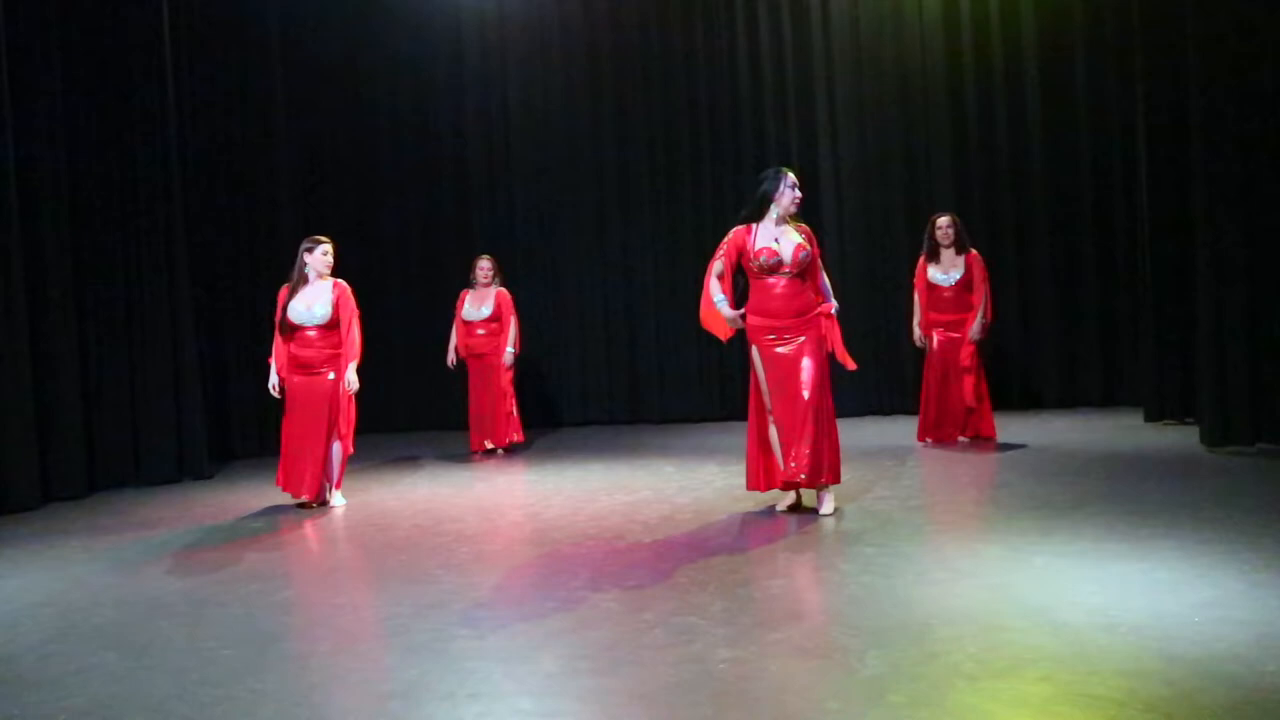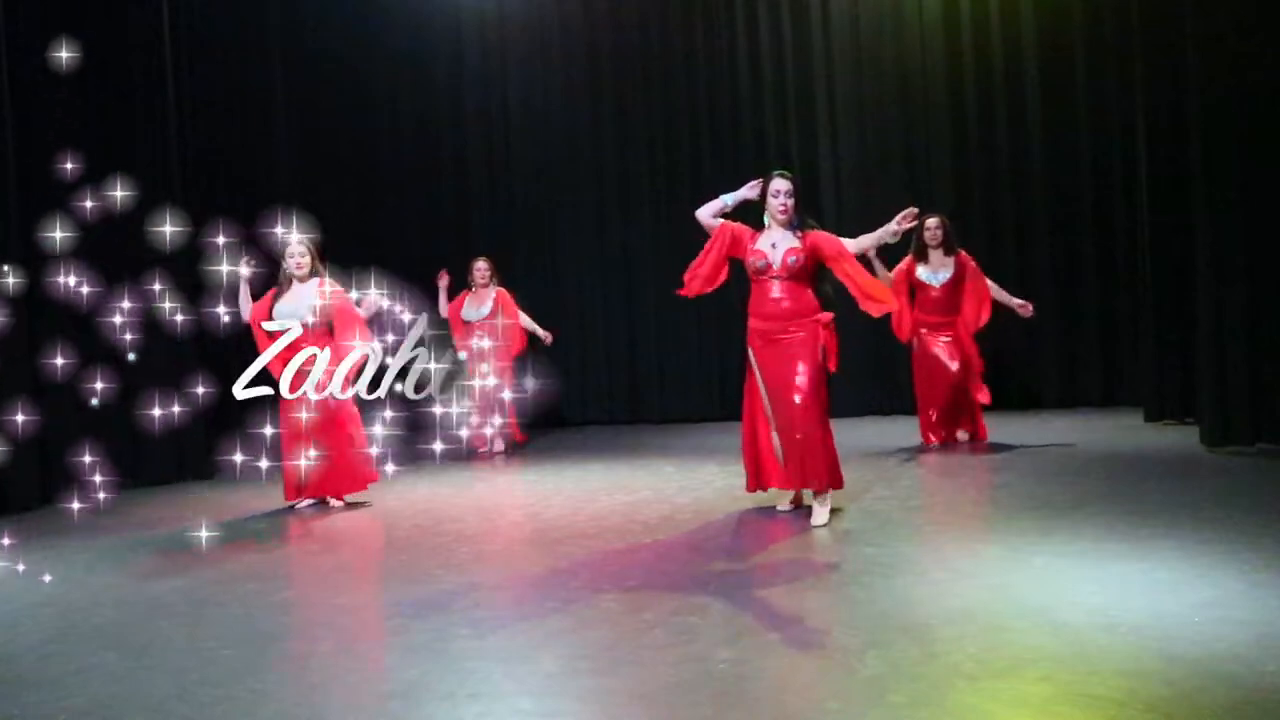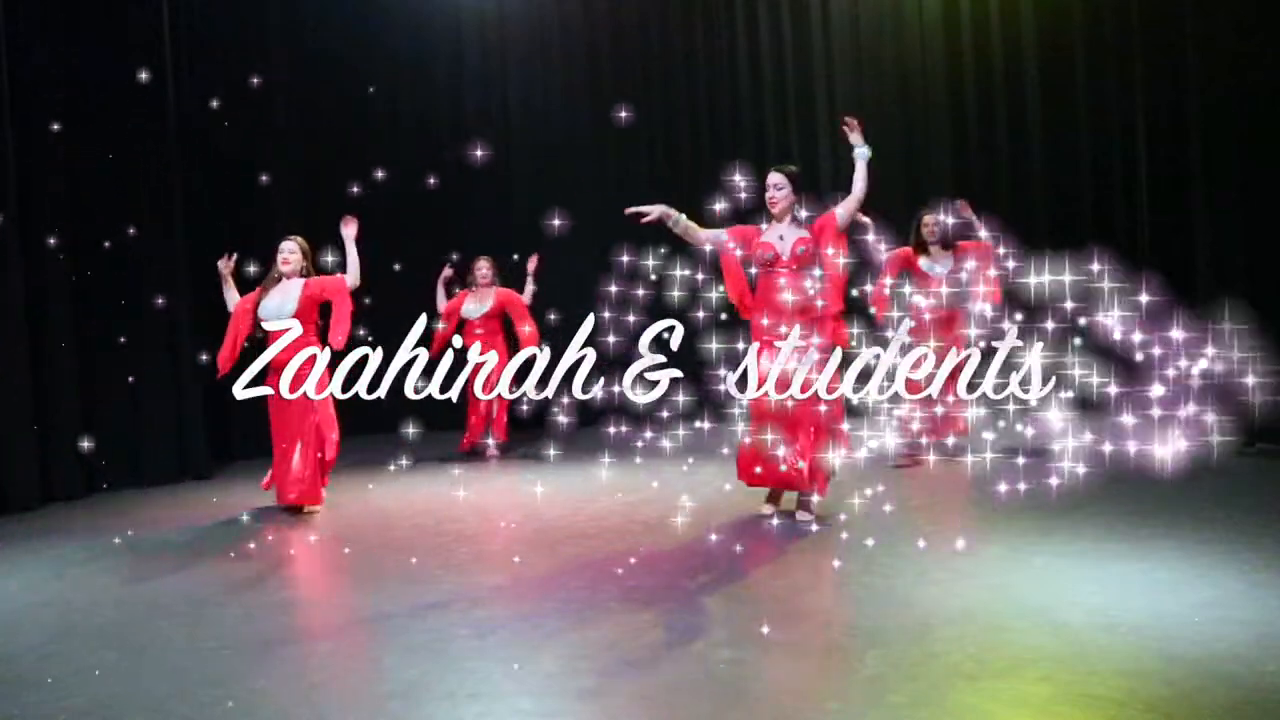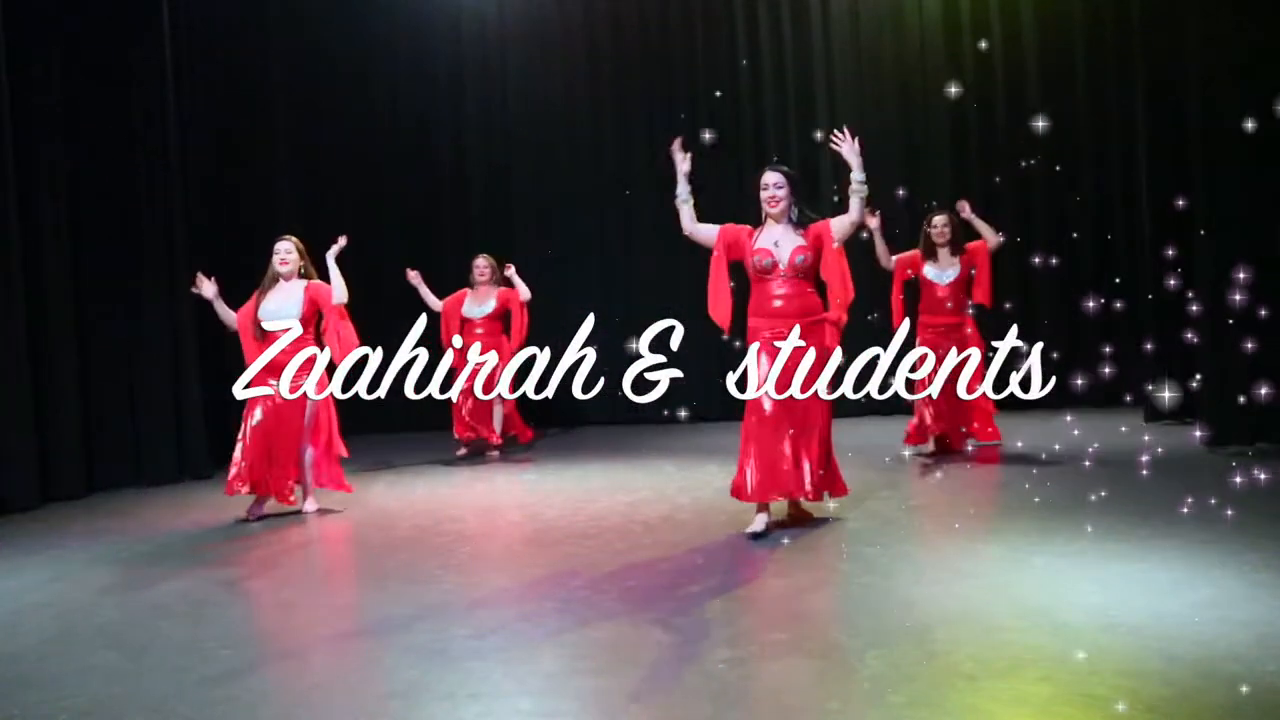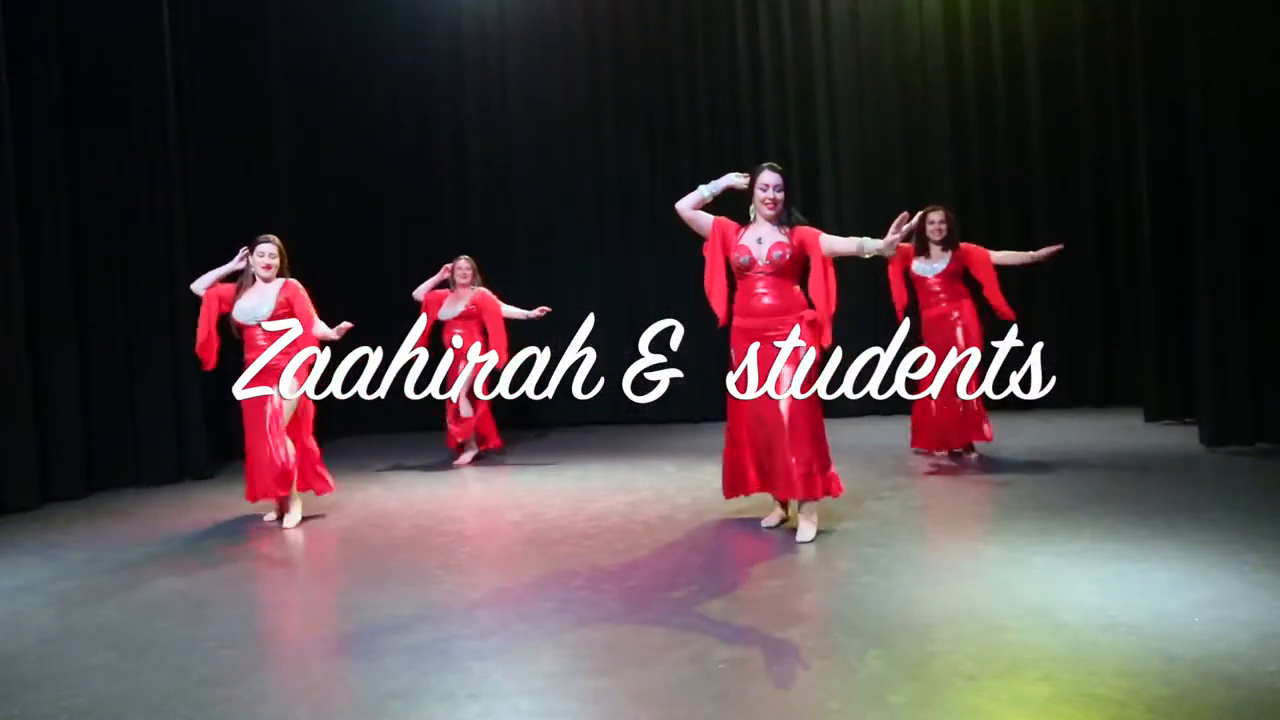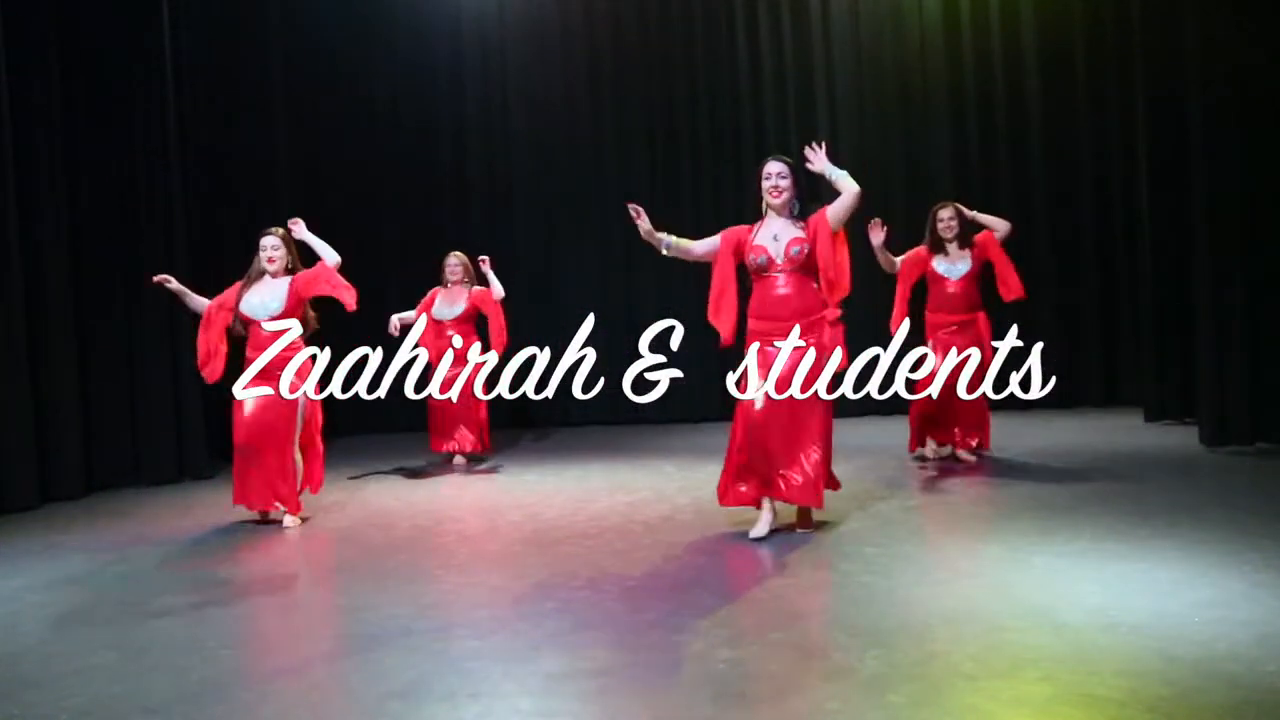
dt=0.7s
person 1, frame 1
left shoulder: (803, 233)
right shoulder: (741, 235)
left elbow: (819, 280)
right elbow: (714, 275)
left wrist: (831, 314)
right wrist: (724, 308)
left hip: (805, 329)
right hip: (764, 333)
left knee: (810, 403)
right knee: (773, 409)
left ankle: (822, 485)
right ankle: (790, 487)
person 1, frame 2
left shoulder: (810, 239)
right shoulder: (746, 238)
left elbow: (853, 247)
right elbow: (702, 216)
left wrist: (885, 232)
right wrist: (739, 196)
left hip: (803, 334)
right hip: (763, 338)
left knee: (804, 408)
right knee: (771, 414)
left ankle: (820, 493)
right ankle: (793, 488)
person 1, frame 3
left shoulder: (817, 230)
right shoulder: (752, 235)
left elbow: (858, 196)
right elbow: (701, 236)
left wrist: (859, 150)
right wrist: (667, 214)
left hip: (812, 331)
right hip: (770, 331)
left knee: (810, 411)
right knee: (769, 407)
left ankle: (806, 495)
right ankle: (773, 488)
person 1, frame 4
left shoulder: (815, 234)
right shoulder: (743, 237)
left elbow: (856, 215)
right elbow: (691, 227)
left wrist: (855, 164)
right wrist: (682, 178)
left hip: (810, 335)
right hip: (767, 337)
left knee: (807, 416)
right knee: (765, 414)
left ankle: (797, 500)
right ankle: (762, 506)
person 1, frame 5
left shoulder: (798, 235)
right shoulder: (730, 233)
left elbow: (845, 245)
right elbow: (683, 208)
left wrist: (883, 244)
right wrist: (723, 183)
left hip: (790, 334)
right hip: (747, 336)
left knee: (792, 412)
right knee: (754, 419)
left ankle: (807, 507)
right ankle: (781, 501)
person 1, frame 6
left shoulder: (815, 227)
right shoulder: (743, 236)
left elbow: (852, 194)
right elbow: (693, 249)
left wrist: (826, 169)
right wrist: (655, 236)
left hip: (811, 334)
right hip: (765, 339)
left knee: (807, 418)
right knee: (758, 418)
left ankle: (804, 503)
right ankle: (766, 506)
person 2, frame 1
left shoulder: (339, 289)
right shoulder: (287, 292)
left elbow: (350, 332)
right elbow: (280, 335)
left wrist: (351, 368)
right wrist: (274, 370)
left hip: (331, 371)
right hip: (298, 373)
left knee: (333, 429)
right knee: (302, 432)
left ankle: (334, 490)
right ankle: (312, 490)
person 2, frame 2
left shoulder: (326, 287)
right shoulder: (278, 294)
left elbow: (353, 317)
right elbow: (250, 317)
left wrist: (367, 309)
right wrist: (244, 281)
right hip: (292, 372)
left knee: (331, 428)
right knee: (297, 432)
left ankle: (336, 489)
right ankle: (309, 490)
person 2, frame 3
left shoulder: (312, 286)
right shoulder: (267, 290)
left elbow: (352, 281)
right elbow: (237, 308)
left wrist: (349, 242)
right wrist: (226, 277)
left hip: (307, 369)
right hip: (278, 371)
left knee: (307, 431)
right knee: (286, 432)
left ankle: (312, 493)
right ankle: (292, 490)
person 2, frame 4
left shoulder: (312, 289)
right shoulder: (264, 293)
left elbow: (339, 300)
right elbow: (238, 323)
left wrist: (331, 260)
right wrist: (215, 299)
left hip: (305, 372)
right hip: (269, 374)
left knee: (304, 434)
right knee: (258, 431)
left ankle: (309, 495)
right ankle: (261, 494)
person 2, frame 5
left shoulder: (290, 288)
right shoulder: (237, 292)
left elbow: (313, 325)
right elbow: (198, 288)
left wrist: (332, 334)
right wrist: (232, 267)
left hip: (286, 369)
right hip: (254, 375)
left knee: (276, 433)
right knee: (260, 440)
left ankle: (293, 501)
right ankle: (279, 501)
person 2, frame 6
left shoulder: (299, 283)
right shoulder: (246, 288)
left elbow: (333, 262)
right elbow: (209, 308)
left wrist: (306, 236)
right wrist: (180, 290)
left hip: (291, 372)
right hip: (256, 375)
left knee: (288, 441)
right knee: (249, 437)
left ankle: (290, 506)
right ankle: (264, 500)
person 3, frame 1
left shoulder: (971, 257)
right shoulder: (926, 261)
left elbow: (981, 292)
right elbow: (919, 295)
left wrist: (979, 321)
right wrist: (916, 324)
left hip: (965, 326)
right hip: (936, 327)
left knee: (966, 377)
right knee: (937, 378)
left ankle: (967, 430)
right ankle: (938, 432)
person 3, frame 2
left shoulder: (960, 258)
right shoulder: (913, 262)
left elbow: (983, 284)
right elbow: (890, 283)
left wrist: (1013, 302)
right wrist: (874, 258)
left hip: (953, 328)
right hip: (924, 329)
left knee: (958, 374)
right knee: (929, 379)
left ankle: (963, 427)
right ankle: (935, 433)
person 3, frame 3
left shoulder: (957, 251)
right shoulder: (911, 255)
left elbow: (987, 248)
right elbow: (881, 259)
left wrist: (971, 220)
left hip: (952, 323)
right hip: (923, 323)
left knee: (950, 376)
right knee: (922, 376)
left ankle: (950, 430)
right ankle: (920, 431)
person 3, frame 4
left shoulder: (966, 253)
right shoulder: (919, 257)
left elbow: (994, 242)
right elbow: (888, 262)
left wrist: (971, 217)
right wrist: (876, 232)
left hip: (961, 328)
right hip: (930, 329)
left knee: (965, 383)
right knee: (929, 381)
left ankle: (956, 437)
right ankle: (928, 436)
person 3, frame 5
left shoulder: (961, 251)
right shoulder: (912, 254)
left elbow: (999, 257)
left wrist: (1036, 255)
right wrist: (911, 227)
left hip: (961, 318)
right hip: (932, 324)
right knee: (936, 382)
left ankle: (964, 439)
right ankle: (941, 440)
person 3, frame 6
left shoulder: (976, 246)
right shoulder: (925, 253)
left elbow: (1005, 228)
right elbow: (893, 266)
left wrist: (972, 215)
right wrist: (879, 246)
left hip: (972, 325)
right hip: (940, 327)
left knee: (969, 384)
right knee: (937, 382)
left ankle: (964, 443)
right ankle: (931, 438)
person 4, frame 1
left shoulder: (501, 294)
right shoulder: (465, 296)
left elbow: (511, 322)
right elbow: (457, 324)
left wrist: (510, 349)
right wrist: (451, 348)
left hip: (496, 352)
right hip: (474, 354)
left knee: (499, 395)
right knee: (478, 398)
left ankle: (501, 442)
right ankle: (482, 443)
person 4, frame 2
left shoulder: (499, 294)
right shoulder: (465, 296)
left elbow: (517, 315)
right elbow: (446, 313)
left wrist: (539, 331)
right wrist: (442, 289)
left hip: (496, 351)
right hip: (475, 353)
left knee: (496, 393)
right knee: (480, 396)
left ankle: (500, 437)
right ankle: (484, 439)
person 4, frame 3
left shoulder: (502, 294)
right shoulder: (465, 296)
left elbow: (525, 301)
right elbow: (444, 309)
left wrist: (530, 274)
right wrist: (441, 282)
left hip: (493, 350)
left knee: (491, 394)
right knee: (476, 396)
left ankle: (493, 442)
right ankle: (478, 438)
person 4, frame 4
left shoulder: (502, 293)
right shoulder: (465, 295)
left elbow: (525, 297)
right elbow: (439, 306)
left wrist: (513, 276)
right wrist: (419, 284)
left hip: (495, 352)
right hip: (471, 353)
left knee: (495, 395)
right knee: (466, 396)
left ankle: (495, 443)
right ankle: (467, 440)
person 4, frame 5
left shoulder: (480, 294)
right shoulder: (444, 296)
left elbow: (502, 309)
right elbow: (417, 295)
left wrist: (528, 314)
right wrist: (439, 276)
right hip: (454, 355)
left knee: (461, 394)
right knee: (457, 398)
left ankle: (472, 444)
right ankle: (476, 442)
person 4, frame 6
left shoulder: (475, 293)
right shoulder: (436, 293)
left elbow: (499, 295)
right elbow: (416, 315)
left wrist: (488, 272)
right wrist: (396, 317)
left hip: (467, 355)
right hip: (443, 357)
left knee: (464, 401)
right knee: (439, 401)
left ankle: (463, 449)
right ankle: (449, 444)
